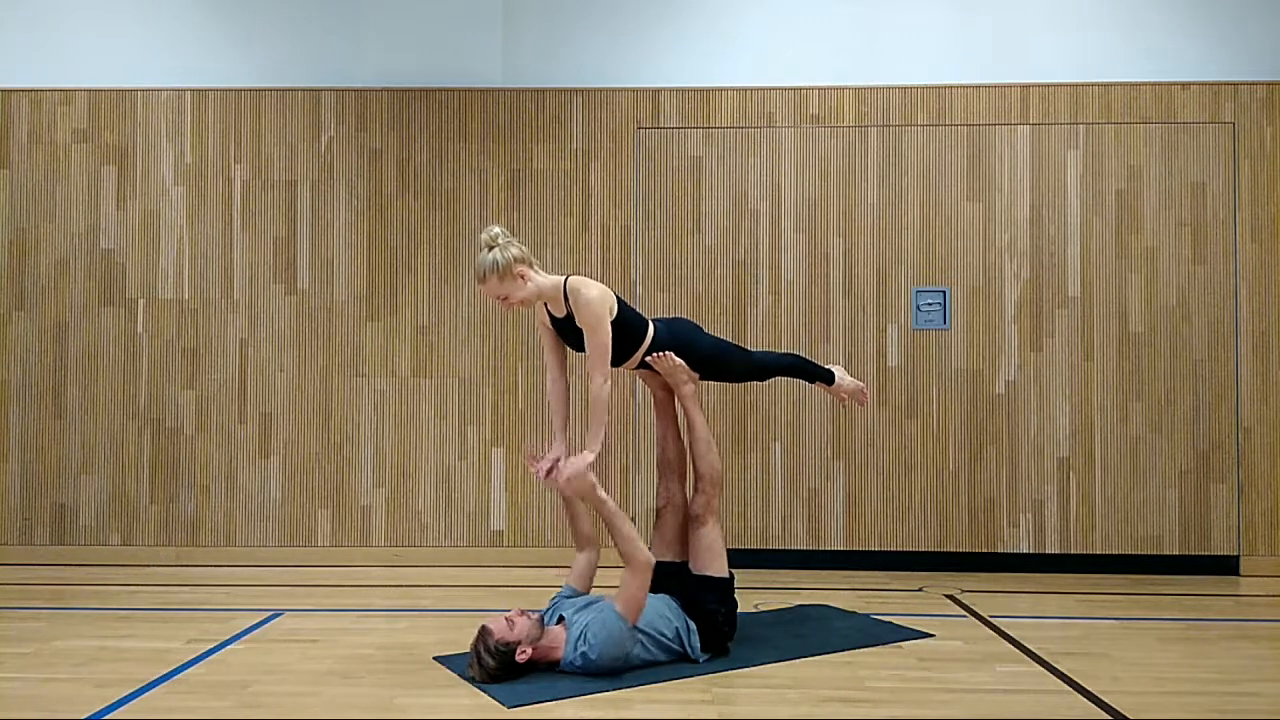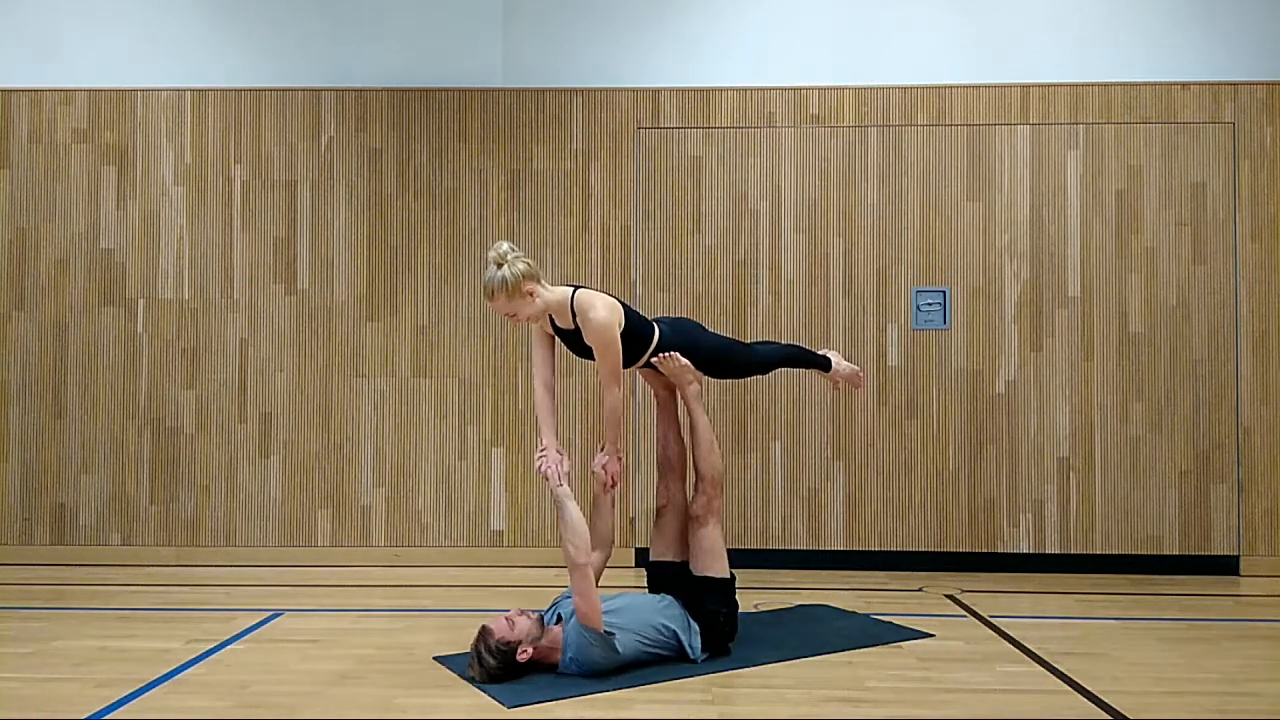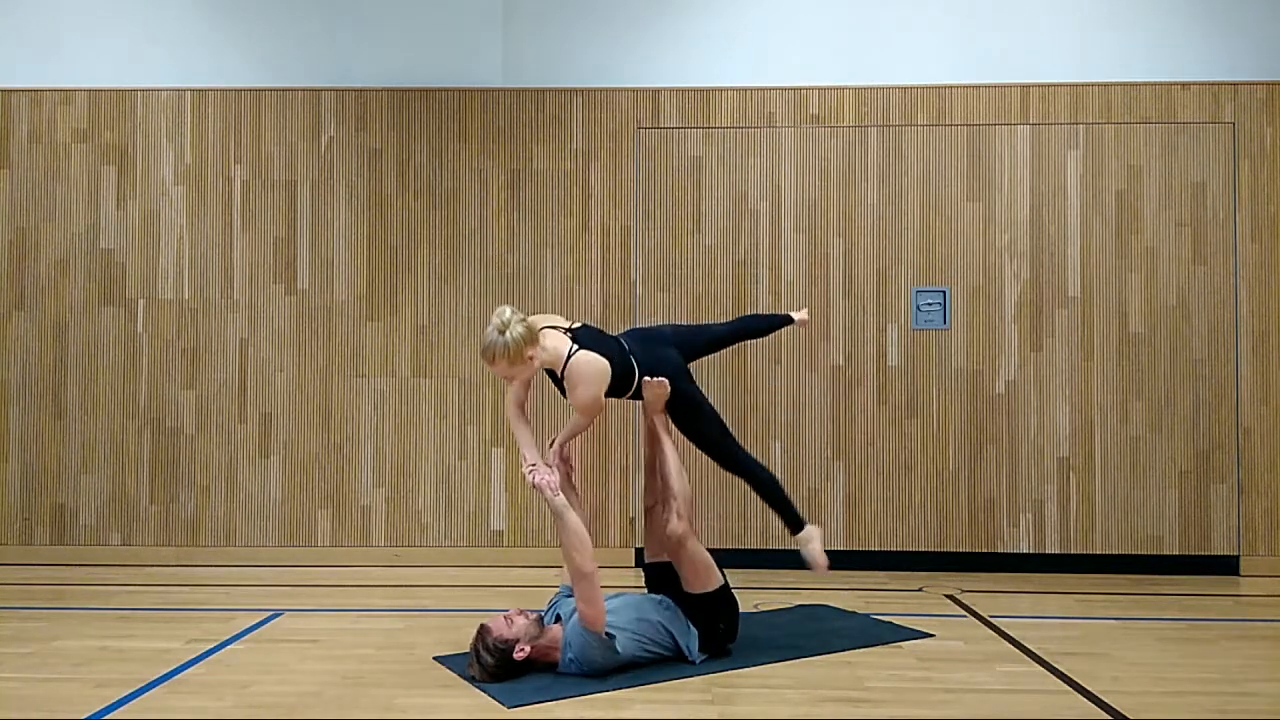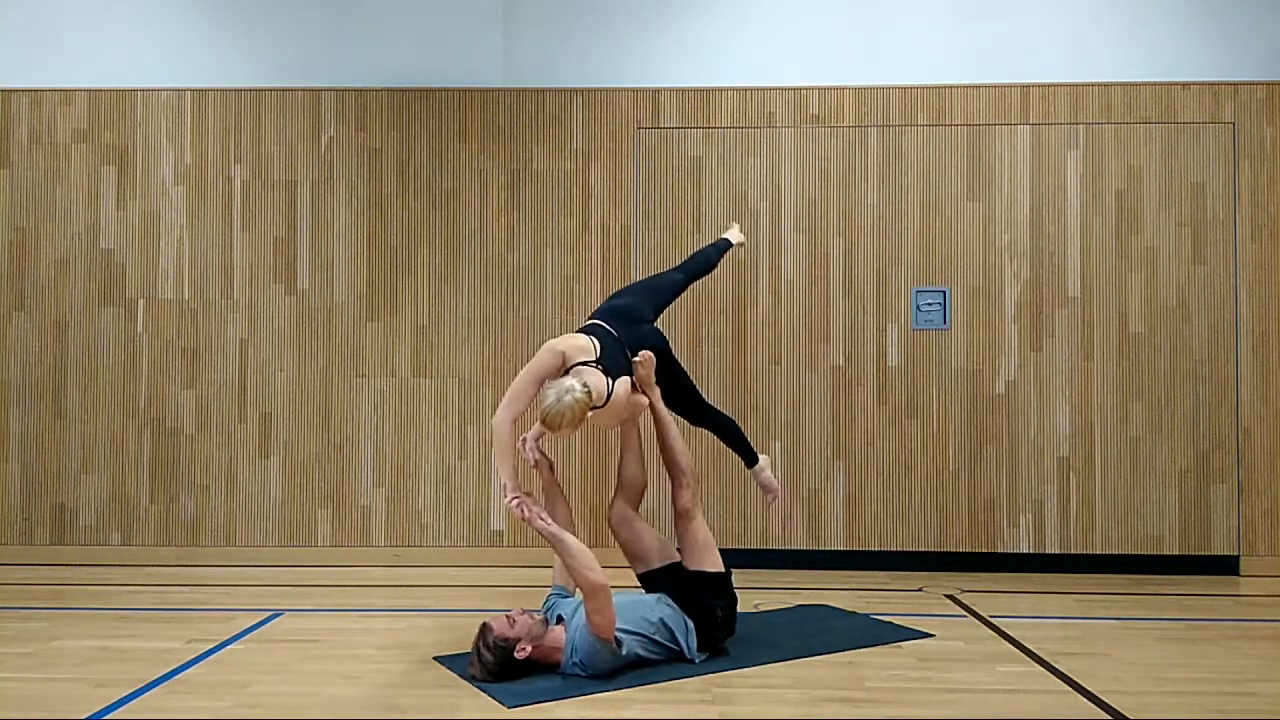
dt=1s
person 1, frame 1
left shoulder: (584, 296)
right shoulder: (544, 310)
left elbow: (600, 378)
right elbow: (555, 377)
left wrist: (591, 450)
right wrist: (559, 444)
left hip: (678, 346)
right hip: (653, 357)
left knee: (754, 365)
right knee: (752, 367)
left ankle: (829, 376)
right ankle: (826, 376)
person 1, frame 2
left shoulder: (595, 315)
right shoulder: (545, 317)
left elbow: (612, 391)
right elbow: (542, 384)
left wrist: (612, 450)
right wrist: (550, 444)
left hip: (684, 345)
right hip: (657, 346)
left knee: (759, 360)
right knee: (754, 359)
left ankle: (828, 363)
right ankle: (824, 362)
person 1, frame 3
left shoulder: (583, 382)
right shoulder: (531, 329)
left elbow: (586, 418)
right elbow: (514, 407)
left wrist: (558, 444)
right wrist: (533, 458)
left hip: (662, 376)
right hip: (634, 347)
left knee: (731, 456)
right knee: (724, 332)
left ankle: (801, 531)
right ankle: (790, 318)
person 1, frame 4
left shoulder: (614, 403)
right shoulder: (557, 352)
right elbow: (503, 418)
left wrist: (537, 433)
right wrist: (511, 489)
left hip: (646, 349)
right hip: (619, 315)
left knee: (699, 412)
right knee: (682, 275)
left ankle: (755, 463)
right ankle: (729, 240)
person 2, frame 1
left shoulder: (556, 617)
right shoulder: (595, 651)
left elbow: (587, 549)
right elbow: (642, 564)
left wrist: (568, 492)
right wrist: (596, 496)
left hip: (670, 602)
right hip: (703, 621)
right knee: (703, 506)
left ankle: (665, 394)
right ankle: (685, 392)
person 2, frame 2
left shoulder: (556, 617)
right shoulder: (582, 653)
left elbow: (598, 553)
right elbow: (581, 564)
left wrist: (603, 490)
right wrist: (561, 494)
left hip: (671, 603)
right hip: (705, 622)
right knee: (704, 507)
left ankle: (667, 394)
right ankle: (690, 393)
person 2, frame 3
left shoulder: (557, 614)
right shoulder: (582, 653)
left elbow: (577, 567)
right elbow: (584, 572)
left wrist: (565, 484)
right wrist: (557, 502)
left hip: (672, 607)
right hip: (704, 626)
right knee: (676, 528)
right ankle: (656, 416)
person 2, frame 4
left shoulder: (555, 615)
right shoulder: (585, 656)
left elbow: (566, 539)
right elbow: (596, 584)
left wrist: (547, 477)
right wrist: (542, 525)
left hip: (672, 603)
right hip: (703, 618)
left knee: (621, 511)
right knee: (685, 502)
right ankle: (651, 396)
